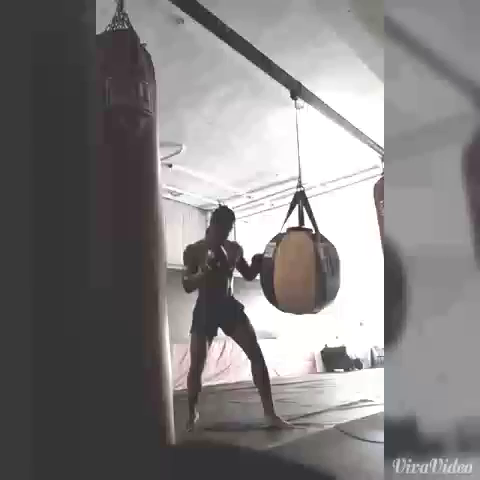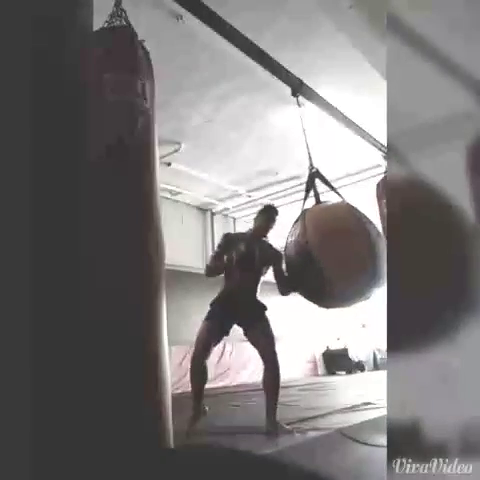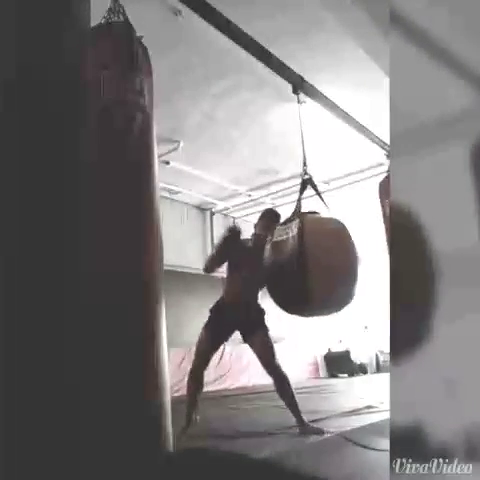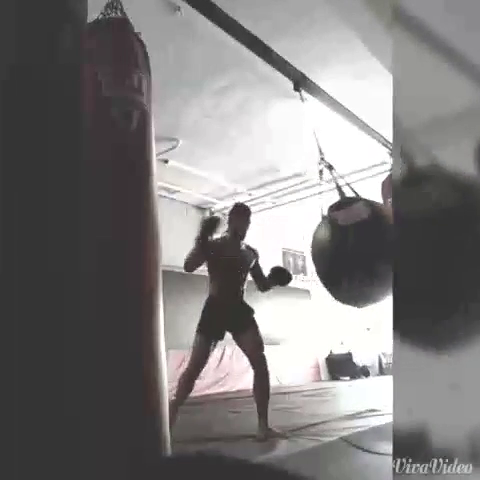
dt=1s
person 1, frame 1
left shoulder: (235, 248)
right shoulder: (194, 250)
left elbow: (248, 275)
right elbow: (187, 286)
left wrist: (258, 266)
right wrist: (204, 271)
left hip: (229, 305)
right hip: (205, 308)
left knee: (256, 353)
right knee: (197, 365)
left ankle: (270, 414)
right ankle: (192, 414)
person 1, frame 2
left shoulder: (273, 253)
right shoulder: (230, 239)
left elbow: (284, 290)
right elbow: (209, 271)
left wrist: (290, 283)
right wrist: (229, 261)
left hip: (251, 304)
right hip: (225, 302)
left knee: (271, 358)
right knee: (198, 357)
left ankle: (271, 419)
right ankle: (197, 411)
person 1, frame 3
right shoulder: (235, 245)
right elbow: (208, 267)
right wrist: (223, 246)
left hip: (250, 312)
right hip: (224, 310)
left knee: (272, 368)
right knee: (198, 365)
left ankle: (301, 421)
right ankle: (190, 418)
person 1, frame 4
left shoulder: (251, 253)
right shoulder: (212, 245)
left elbow: (262, 286)
right elbow: (189, 267)
left wrist: (273, 279)
right wrist: (201, 241)
left hip: (239, 308)
right hip: (214, 307)
left knee: (260, 363)
right knee: (195, 367)
left ankle: (263, 425)
right ankle: (172, 417)
